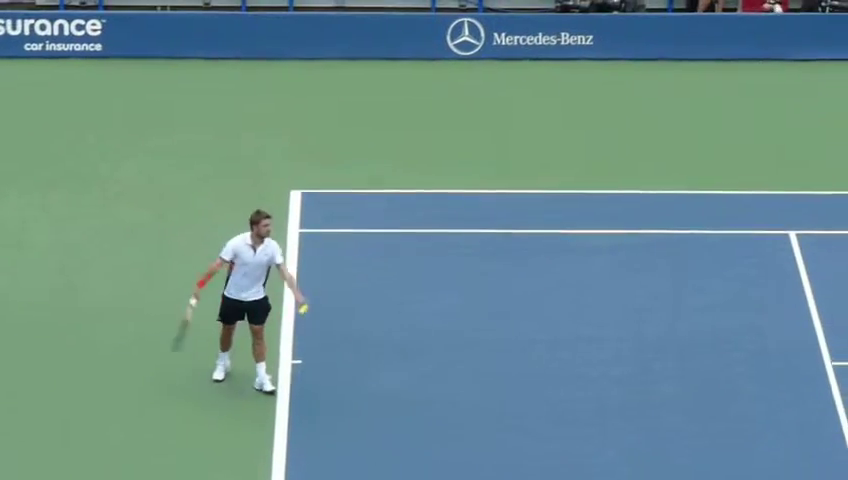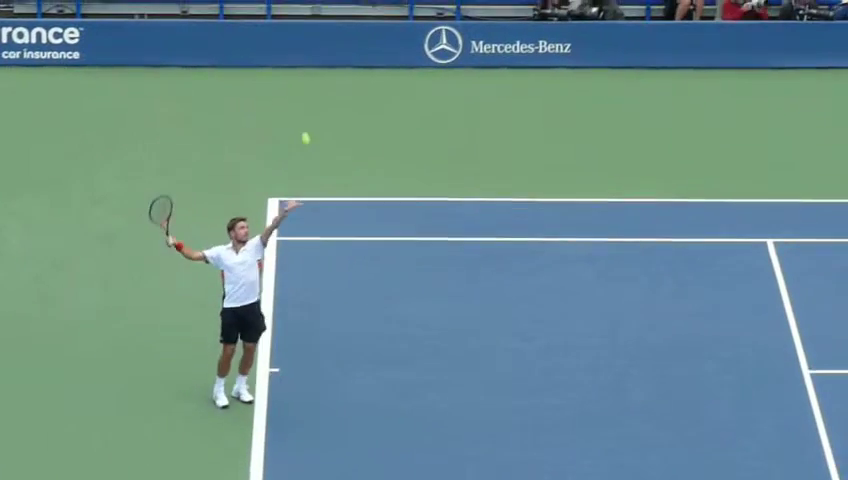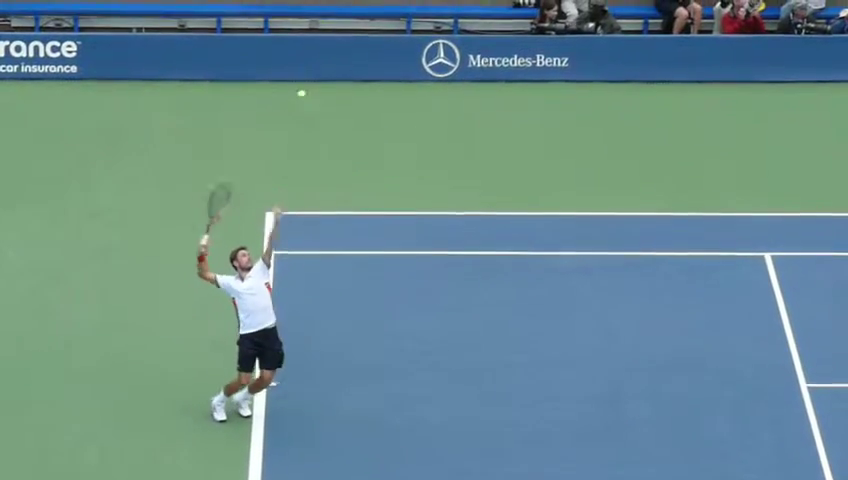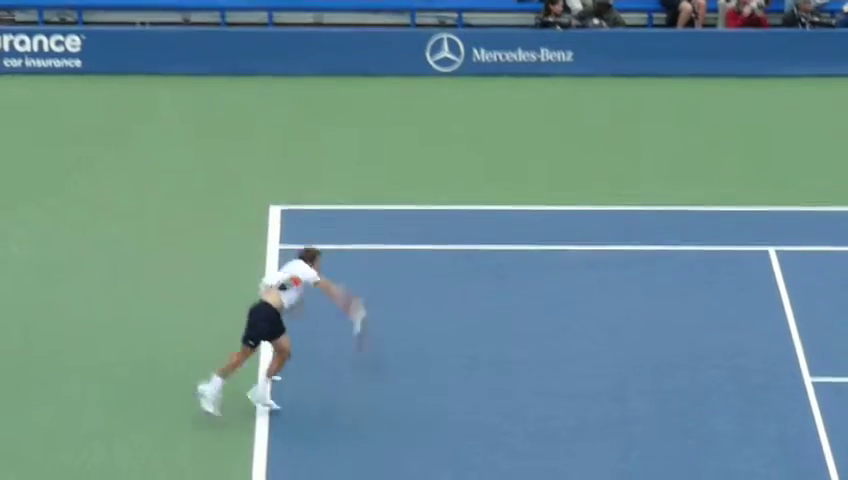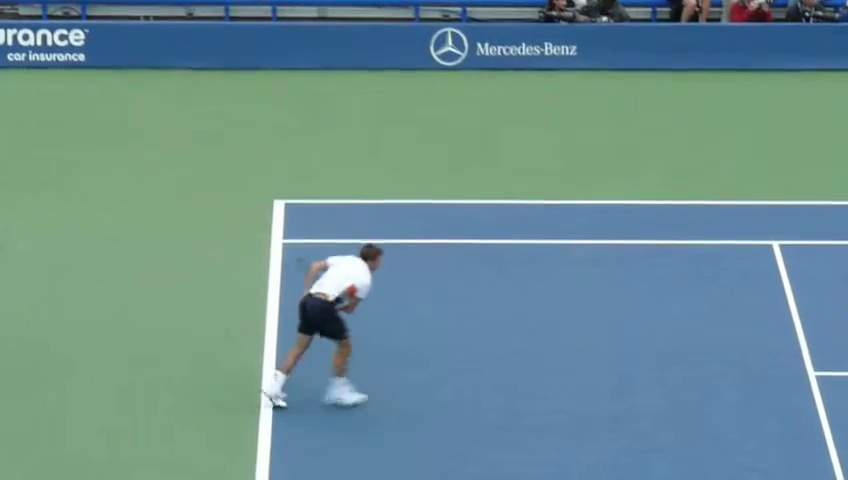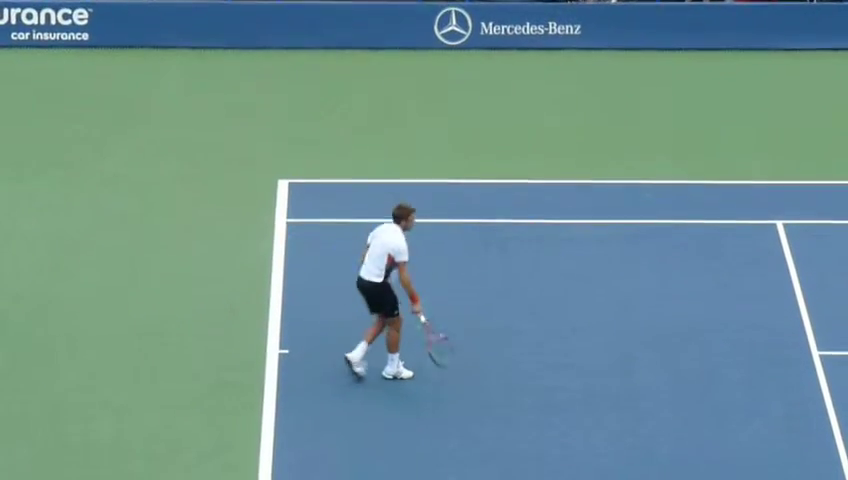
dt=0.4s
person 1, frame 1
left shoulder: (272, 247)
right shoulder: (236, 243)
left elbow: (284, 271)
right elbow: (218, 265)
left wrist: (297, 293)
right wrist: (199, 285)
left hip: (257, 298)
right hip: (233, 296)
left knee: (258, 334)
right knee: (227, 330)
left ankle: (262, 378)
right ankle: (223, 364)
person 1, frame 2
left shoulder: (255, 245)
right shoulder: (220, 252)
left elbow: (270, 229)
right elbow: (194, 255)
left wrist: (284, 213)
right wrist: (177, 245)
left hip: (252, 307)
right hip: (231, 308)
left knee: (250, 349)
right knee: (228, 351)
left ankle: (240, 387)
right ankle: (219, 390)
person 1, frame 3
left shoulder: (261, 271)
right shoulder: (231, 282)
left elbow: (270, 247)
right elbow: (204, 275)
left wrist: (276, 223)
right wrist: (202, 254)
left hip: (269, 333)
right hip: (248, 336)
left knee: (266, 379)
right knee: (243, 381)
left ankle: (243, 399)
right ankle: (219, 402)
person 1, frame 4
left shoulder: (294, 269)
right shoulder: (304, 270)
left elbow: (265, 283)
right elbow: (326, 287)
right wrist: (347, 304)
left hip: (271, 313)
right hip: (264, 312)
left knee: (285, 350)
right knee: (244, 354)
left ankle: (261, 392)
right ankle: (211, 389)
person 1, frame 5
left shoulder: (343, 260)
right shoulder: (365, 279)
left elbow: (315, 266)
right elbow: (350, 308)
left wrist: (308, 289)
left hip: (308, 301)
right hip: (324, 308)
left knee: (300, 347)
right knee: (345, 346)
left ankle: (274, 388)
right ankle: (339, 392)
person 1, frame 6
left shoulder: (380, 229)
right shoulder: (399, 243)
left elbow: (365, 256)
right elbow: (403, 276)
right wrist: (415, 301)
left hip: (363, 280)
right hip: (377, 285)
left knee: (383, 321)
right knee: (395, 324)
left ankle: (356, 355)
right ankle: (393, 368)
